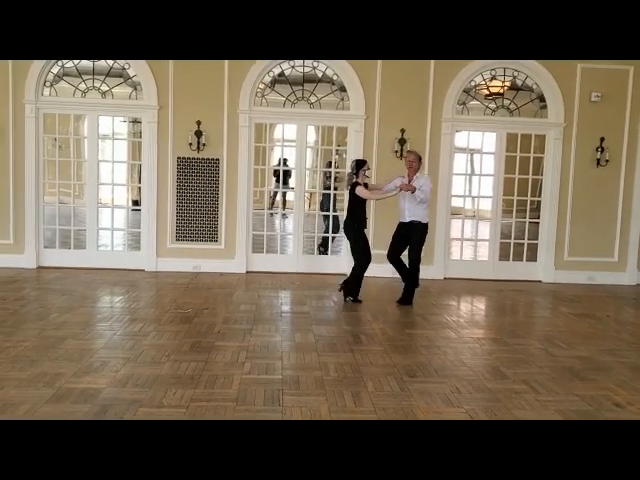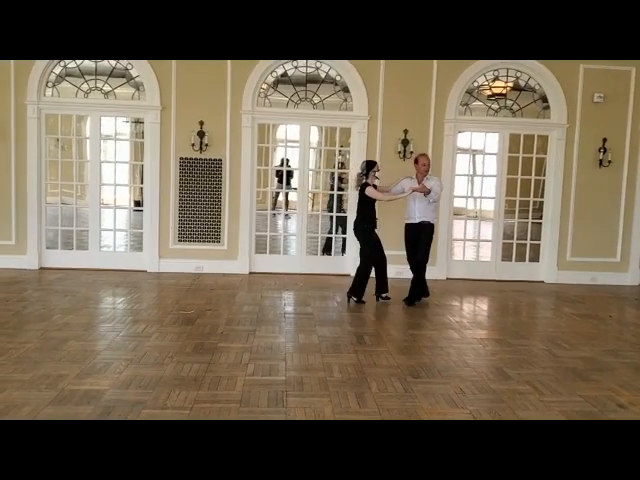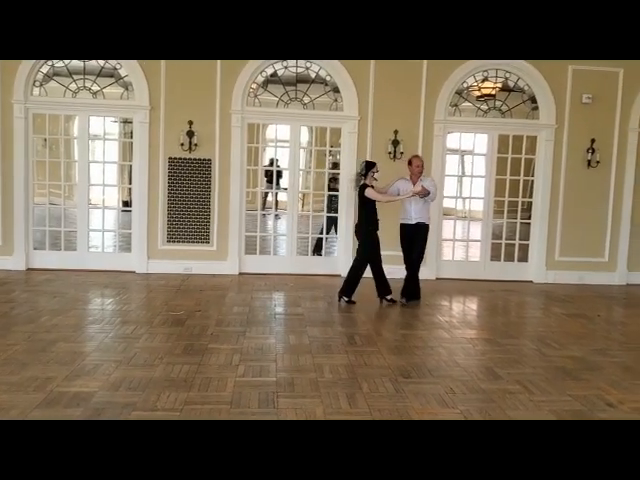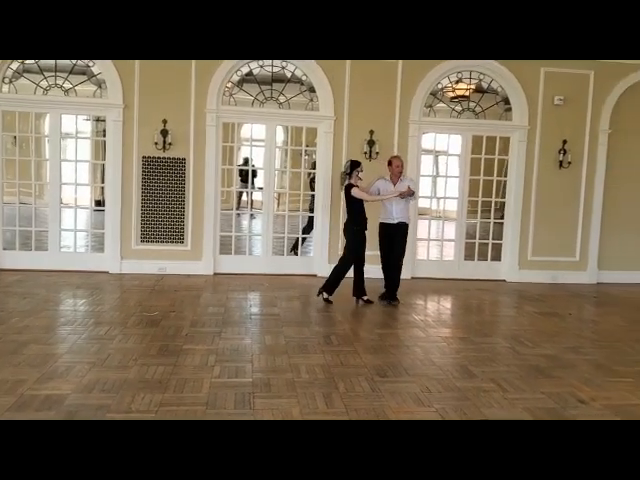
dt=0.2s
person 1, frame 1
left shoulder: (425, 180)
right shoulder: (400, 180)
left elbow: (424, 197)
right elbow: (382, 191)
left wrist: (413, 189)
left hip: (419, 225)
right hip: (403, 224)
left knee: (413, 259)
right knee: (392, 255)
left ankle: (408, 294)
right ankle: (411, 282)
person 1, frame 2
left shoulder: (435, 181)
right shoulder: (406, 181)
left elbow: (436, 197)
right elbow: (390, 193)
left wrist: (428, 191)
left hip: (426, 225)
right hip: (410, 225)
left knee: (420, 260)
right knee: (412, 260)
left ankle: (414, 294)
right ankle: (422, 290)
person 1, frame 3
left shoulder: (429, 182)
right shoulder: (401, 183)
left elbow: (432, 197)
right elbow: (387, 195)
left wrist: (427, 193)
left hip: (421, 225)
right hip: (405, 225)
left knee: (416, 259)
right knee: (408, 260)
left ankle: (407, 293)
right ankle: (414, 292)
person 1, frame 4
left shoulder: (408, 182)
right shoulder: (381, 183)
left elbow: (413, 195)
left wrist: (410, 193)
left hip: (402, 225)
right hip: (385, 224)
left knee: (397, 259)
right knee: (385, 259)
left ankle: (392, 293)
right ankle: (389, 290)
person 2, frame 1
left shoulder: (363, 186)
right shoulder: (356, 186)
right elbow: (374, 197)
right wrist: (394, 192)
left hip: (357, 227)
right hip: (353, 227)
left knee: (365, 258)
right knee: (362, 260)
left ankle: (348, 286)
right ankle: (350, 293)
person 2, frame 2
left shoulder: (371, 187)
right shoulder: (366, 187)
right elbow: (385, 198)
right wrist: (406, 193)
left hip: (368, 228)
right hip: (363, 228)
left knee: (380, 259)
right knee: (367, 261)
left ankle: (381, 291)
right ankle: (354, 294)
person 2, frame 3
left shoulder: (369, 188)
right shoulder: (365, 189)
left elbow: (384, 190)
right elbow: (384, 199)
right wrist: (406, 195)
left hip: (369, 229)
right hip: (365, 229)
left knee: (376, 262)
right knee: (361, 262)
left ankle: (384, 293)
right ankle: (345, 294)
person 2, frame 4
left shoulder: (354, 187)
right shoulder: (351, 188)
left elbow: (367, 191)
right elbow: (370, 198)
right wrist: (392, 195)
left hip: (357, 229)
right hip: (353, 229)
left knee: (359, 262)
right knee: (346, 261)
left ankle: (360, 294)
right ankle: (325, 290)
